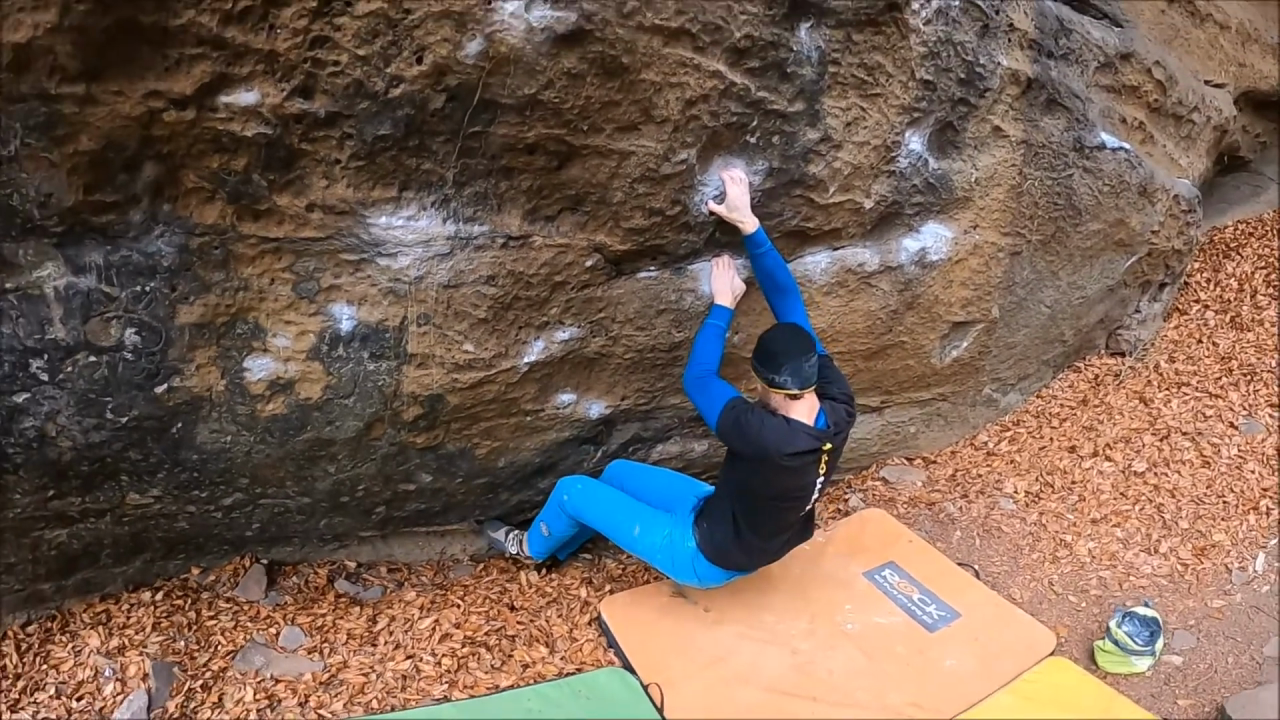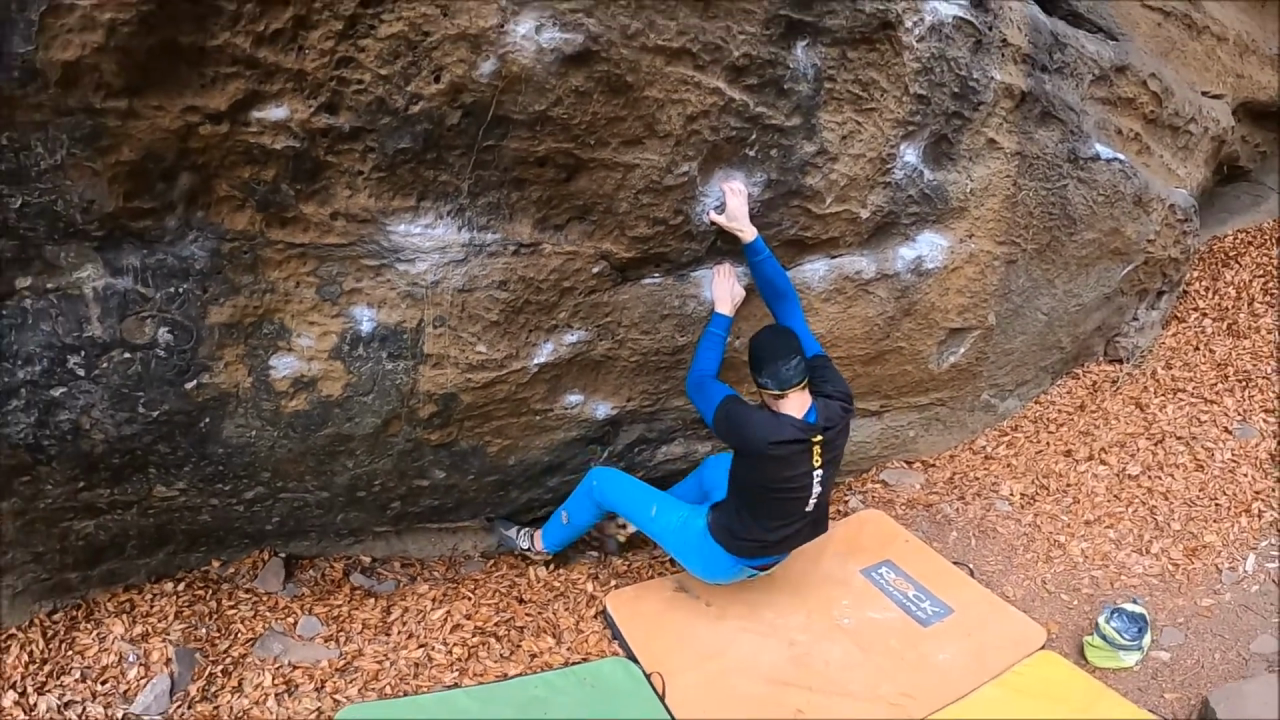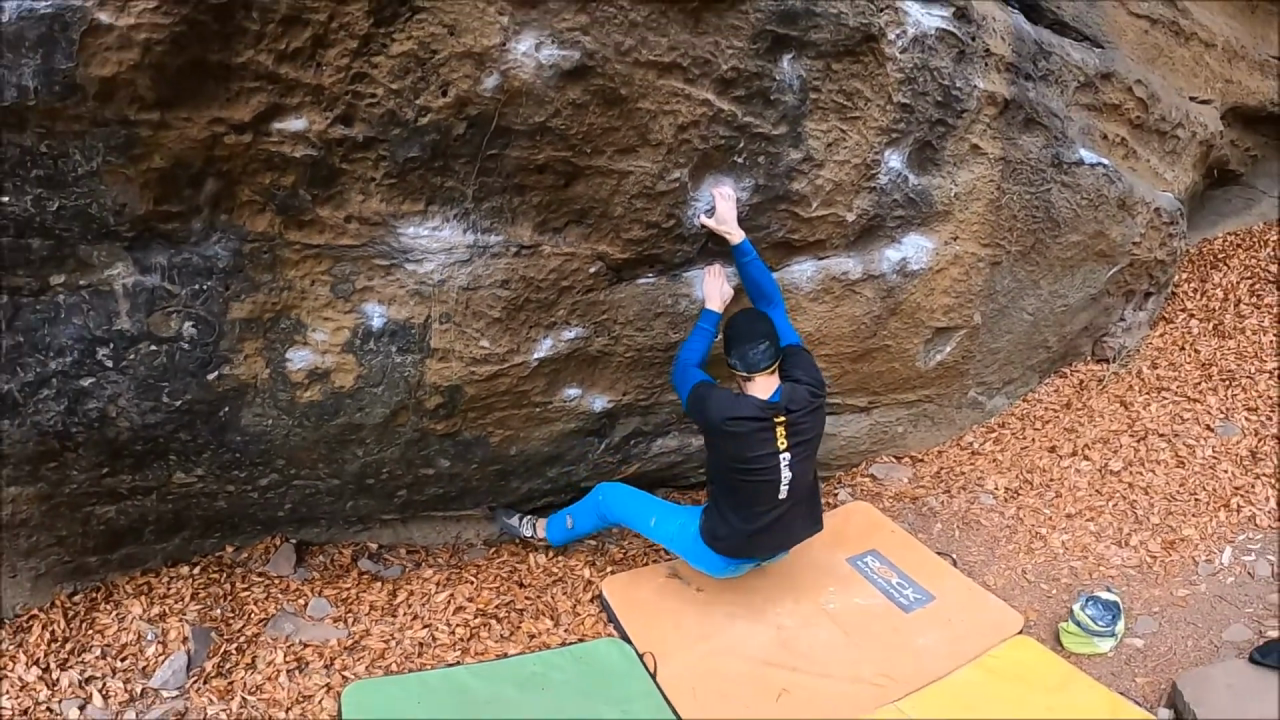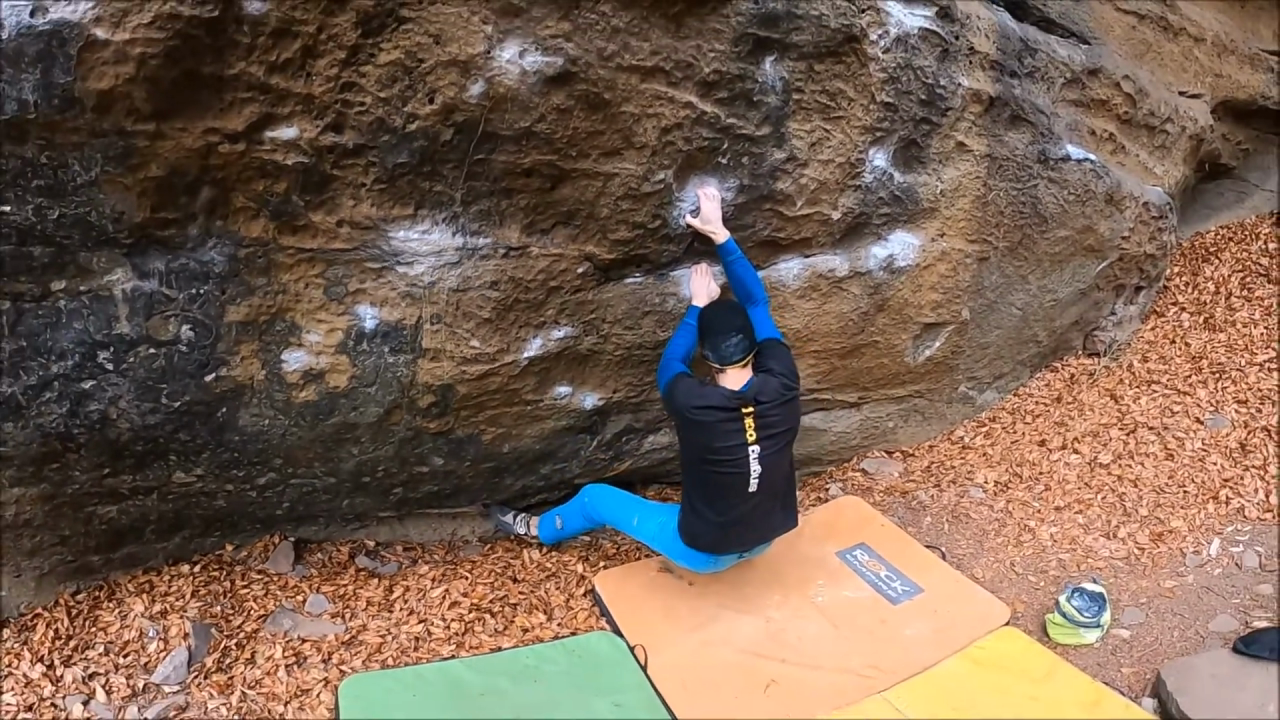
dt=0.5s
person 1, frame 1
left shoulder: (772, 440)
right shoulder: (838, 406)
left elbow: (698, 380)
right elbow: (790, 307)
left wrist: (723, 303)
right wrist: (748, 224)
left hip: (709, 559)
right hip: (738, 526)
left knee: (572, 491)
right knee: (617, 473)
left ankle: (531, 548)
right ankle: (558, 547)
person 1, frame 2
left shoulder: (762, 434)
right shoulder: (837, 403)
left elbow: (699, 383)
right elbow: (789, 309)
left wrist: (723, 310)
right wrist: (748, 233)
left hip: (723, 557)
right hip: (775, 551)
left knee: (602, 481)
right knee: (720, 466)
left ankle: (543, 543)
right ankle: (641, 523)
person 1, frame 3
left shoulder: (722, 412)
right shoulder: (809, 391)
left elbow: (684, 370)
right elbow: (772, 307)
left wrist: (713, 308)
right wrist: (735, 236)
left hip: (725, 557)
right hip: (784, 546)
left knee: (608, 496)
left ankle: (545, 532)
person 1, frame 4
left shoulder: (691, 402)
right shoulder: (781, 384)
left elbow: (669, 364)
right elbow: (757, 304)
left wrist: (699, 304)
right wrist: (720, 234)
left hip: (706, 553)
right hip: (764, 539)
left knee: (594, 498)
left ankle: (538, 530)
